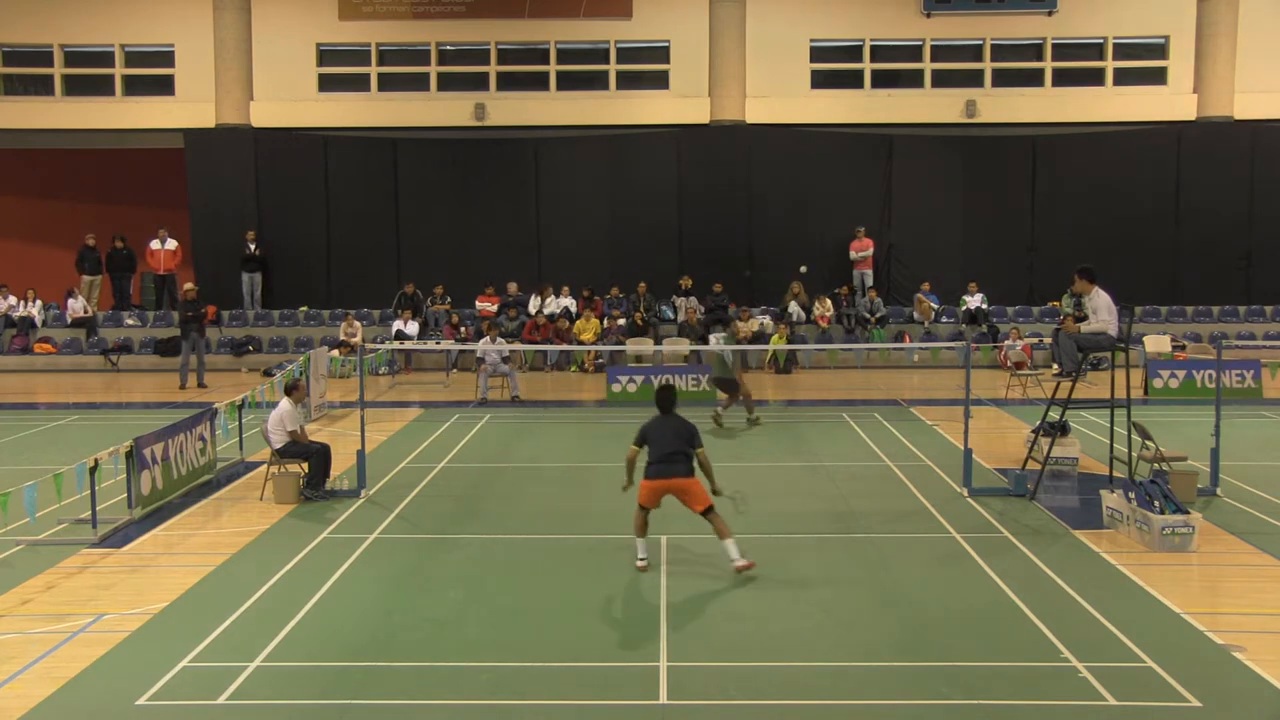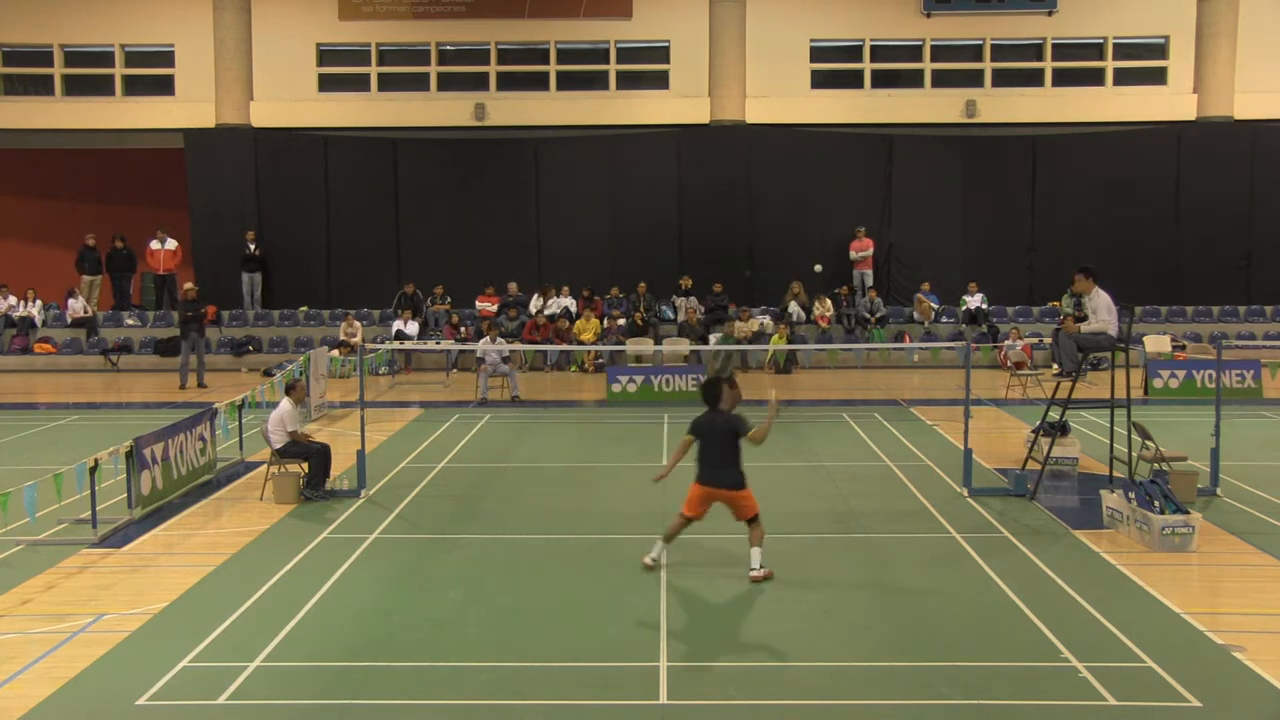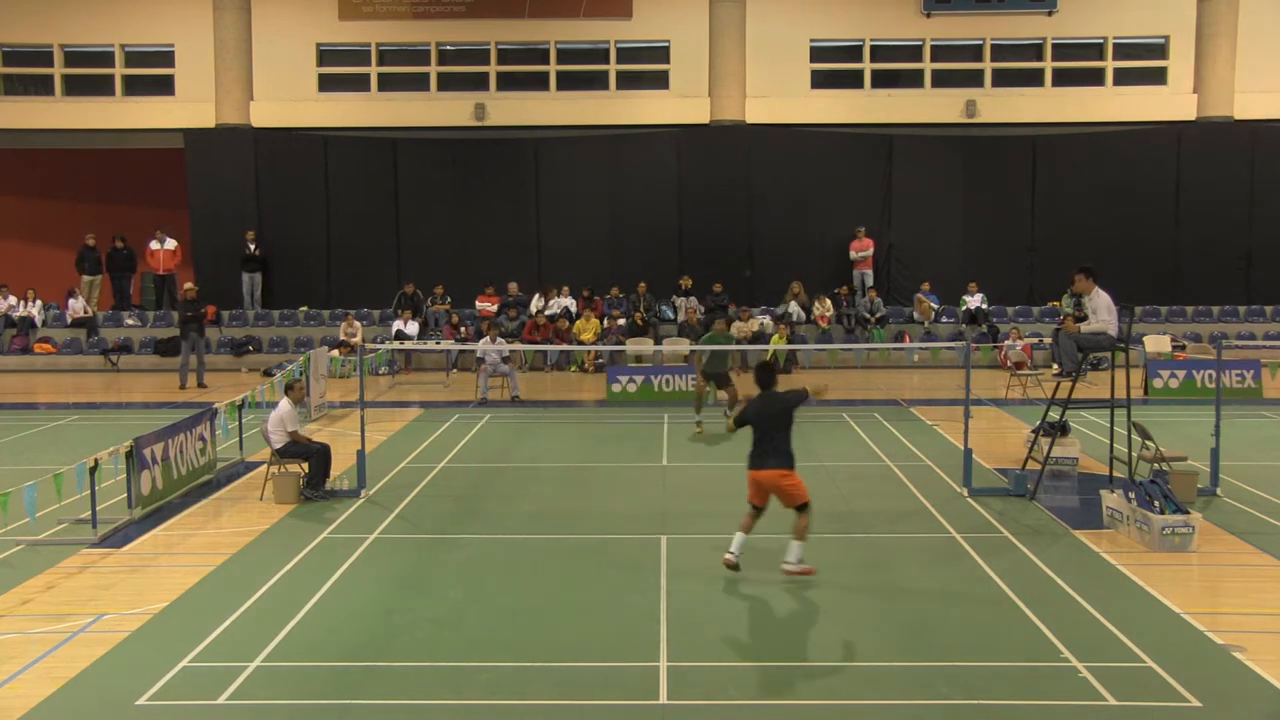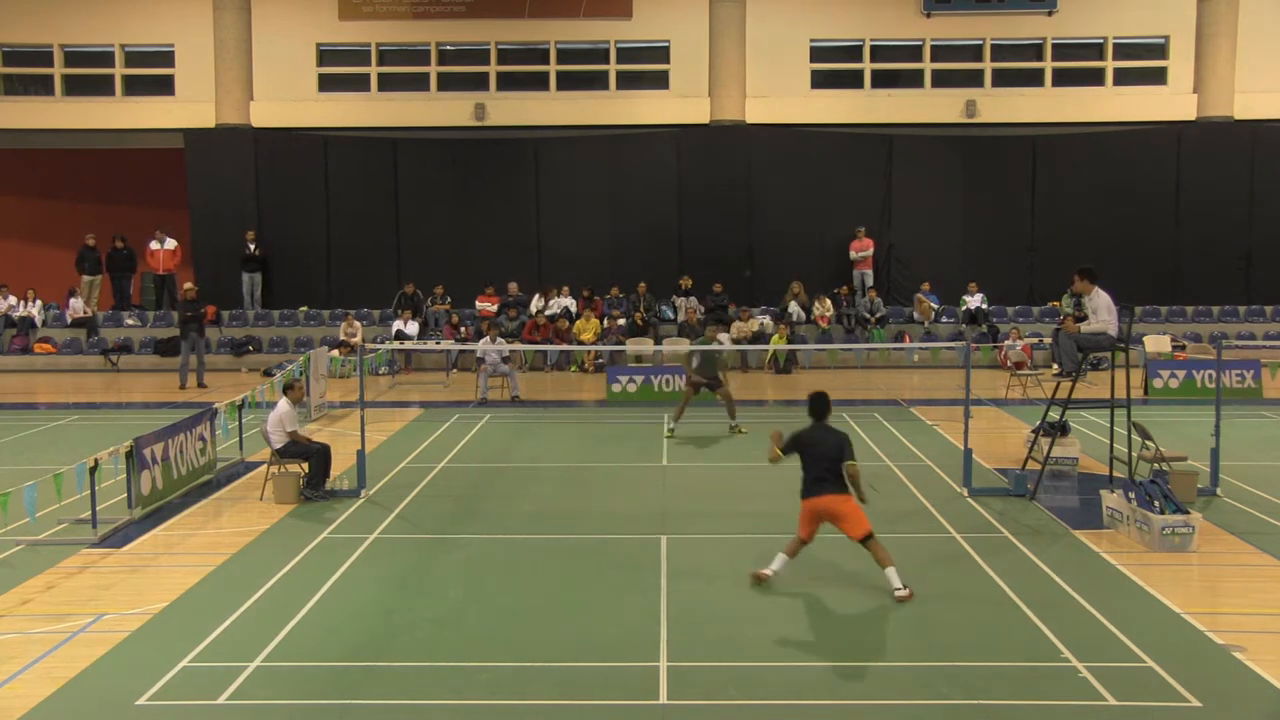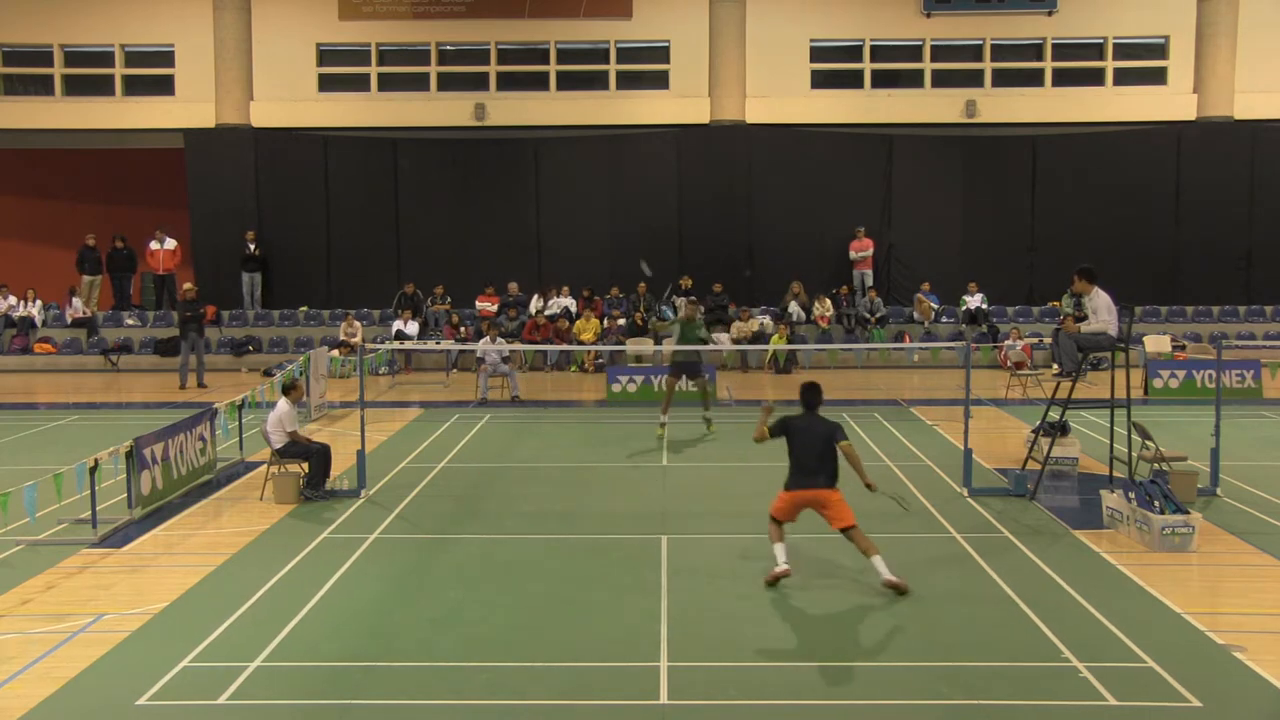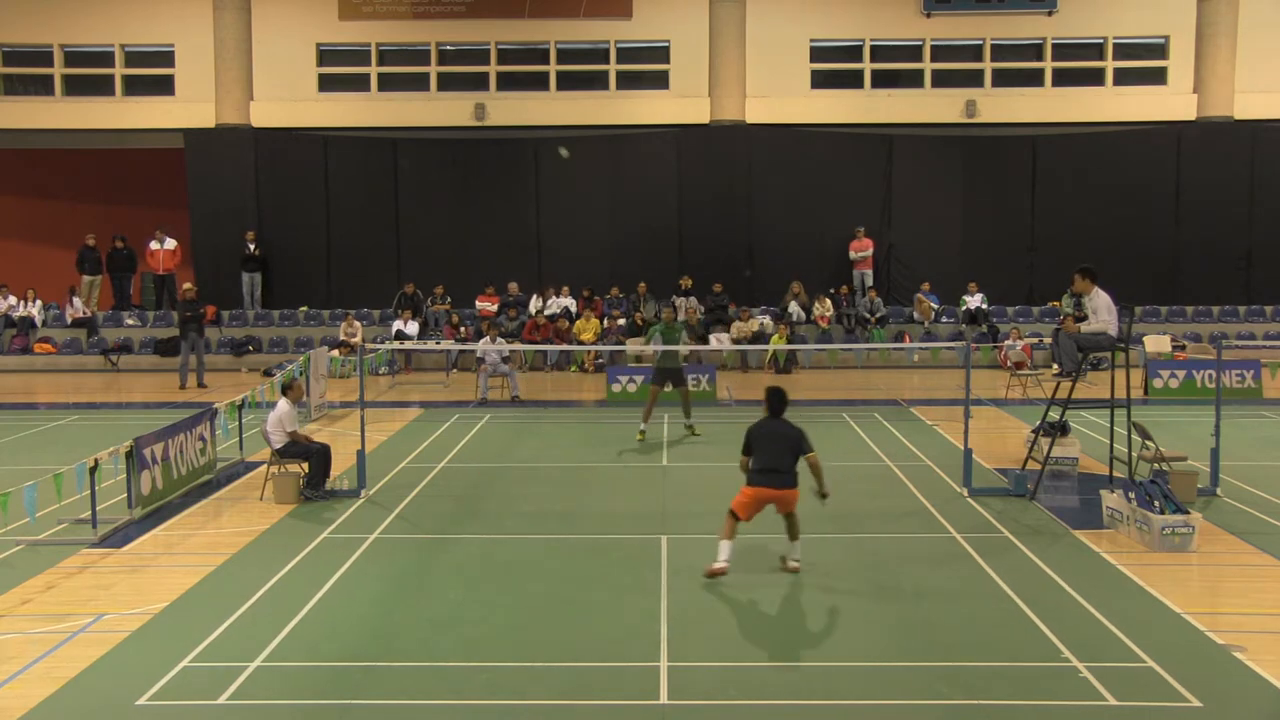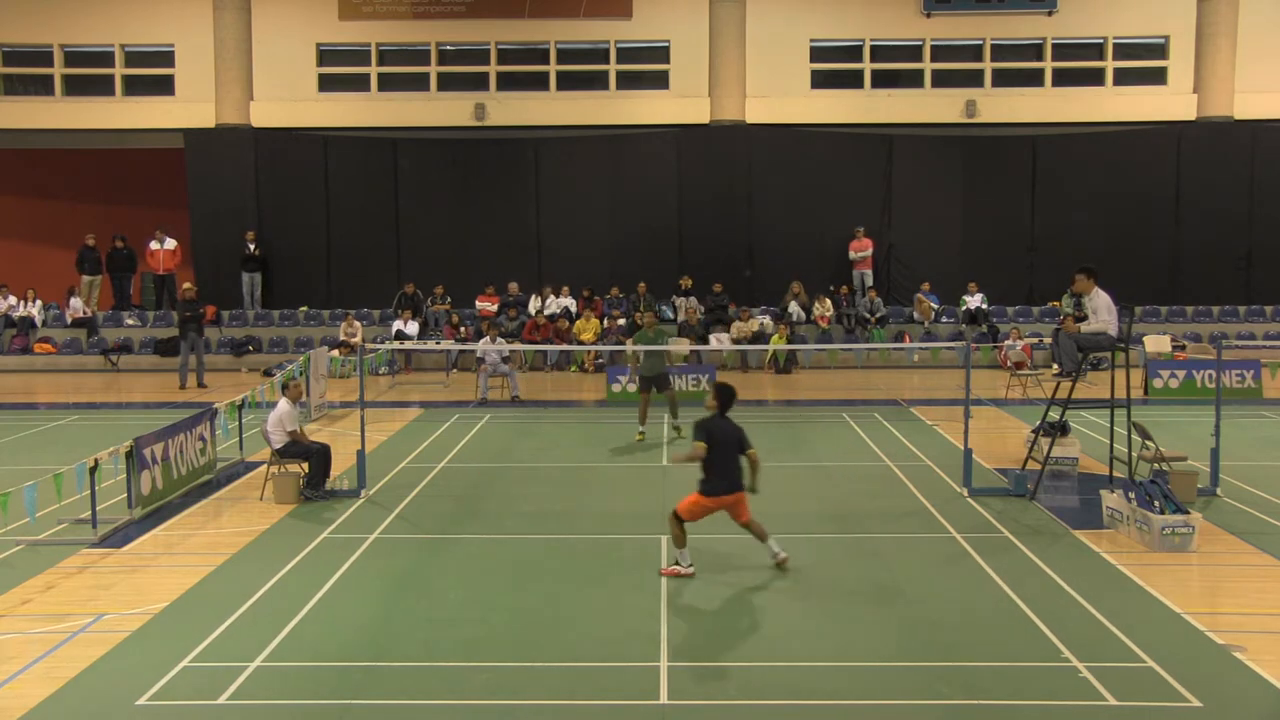
dt=0.2s
person 1, frame 1
left shoulder: (648, 427)
right shoulder: (688, 426)
left elbow: (631, 456)
right elbow: (702, 458)
left wrist: (628, 479)
right wrist: (714, 484)
left hip: (654, 478)
right hip: (684, 478)
left knee: (642, 511)
right knee: (713, 516)
left ankle: (641, 558)
right ankle: (738, 560)
person 1, frame 2
left shoulder: (698, 423)
right shoulder: (734, 420)
left elbow: (684, 446)
right elbow: (757, 439)
left wrist: (667, 469)
right wrist: (771, 416)
left hip: (704, 483)
right hip: (734, 485)
left knee: (683, 519)
right knee: (754, 523)
left ankle: (654, 557)
right ankle: (756, 569)
person 1, frame 3
left shoulder: (750, 407)
right shoulder: (788, 399)
left elbow: (730, 428)
right elbow: (815, 393)
right wrist: (816, 391)
left hip: (755, 469)
right hip: (780, 471)
left knee: (755, 512)
right knee: (804, 510)
left ankle: (733, 553)
right ankle: (791, 562)
person 1, frame 4
left shoulder: (799, 437)
right shoulder: (841, 438)
left elbow: (773, 458)
right elbow: (852, 471)
left wrist: (775, 441)
right wrist: (861, 494)
left hip: (810, 500)
right hip: (839, 498)
left knee: (802, 540)
right knee: (871, 542)
left ankle: (771, 570)
right ankle: (899, 588)
person 1, frame 5
left shoulder: (789, 422)
right shoulder: (832, 427)
left elbow: (758, 437)
right elbow: (847, 450)
left wrist: (764, 415)
right wrist: (866, 480)
left hip: (795, 489)
right hip: (826, 489)
left knee: (775, 522)
right knee: (855, 533)
left ankle: (781, 565)
right ankle: (887, 576)
person 1, frame 6
left shoulder: (755, 429)
right shoulder: (797, 432)
left elbow: (743, 465)
right elbow: (814, 462)
right wrist: (822, 488)
left hip: (758, 487)
right hip: (788, 488)
left knee: (731, 518)
right knee: (789, 516)
left ankle: (722, 562)
right ankle: (793, 560)
person 1, frame 7
left shoulder: (703, 425)
right shoulder: (736, 429)
left elbow: (700, 454)
right elbow: (754, 458)
left wrist: (683, 458)
right wrist: (753, 483)
left hip: (712, 493)
right hip: (736, 490)
left knee: (675, 518)
right knee: (747, 522)
left ankle: (685, 565)
right ankle: (778, 554)
